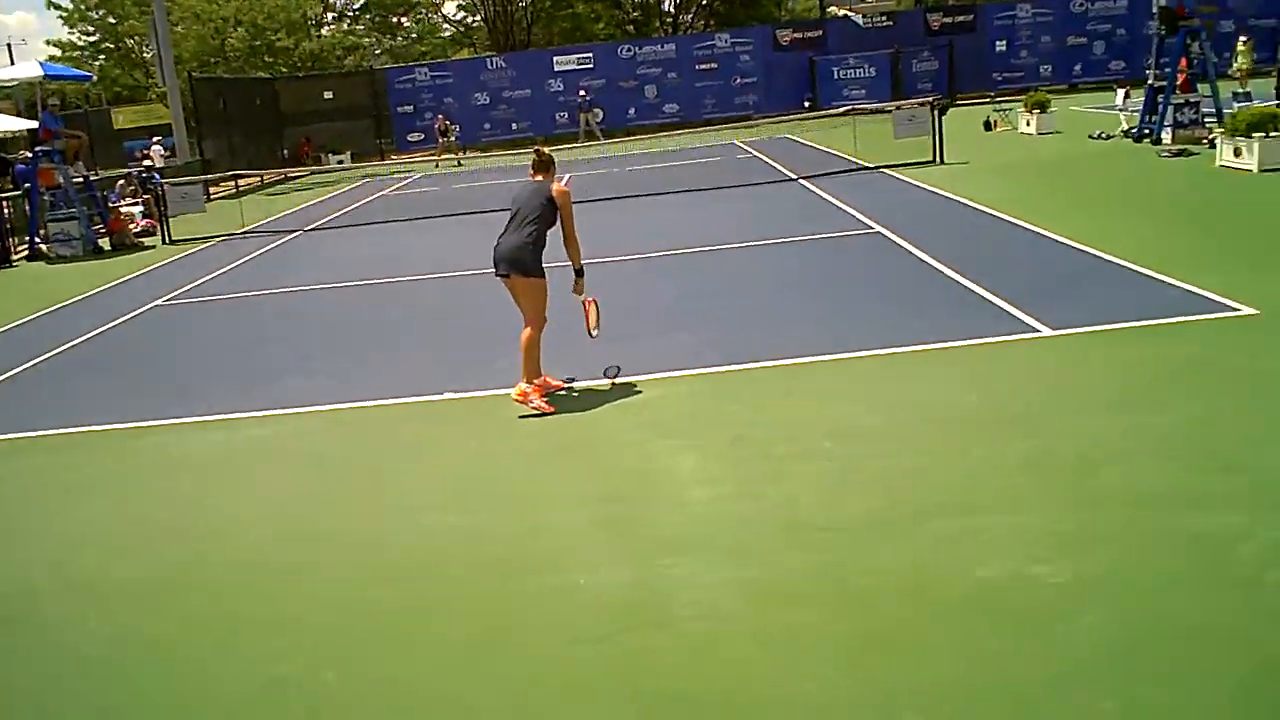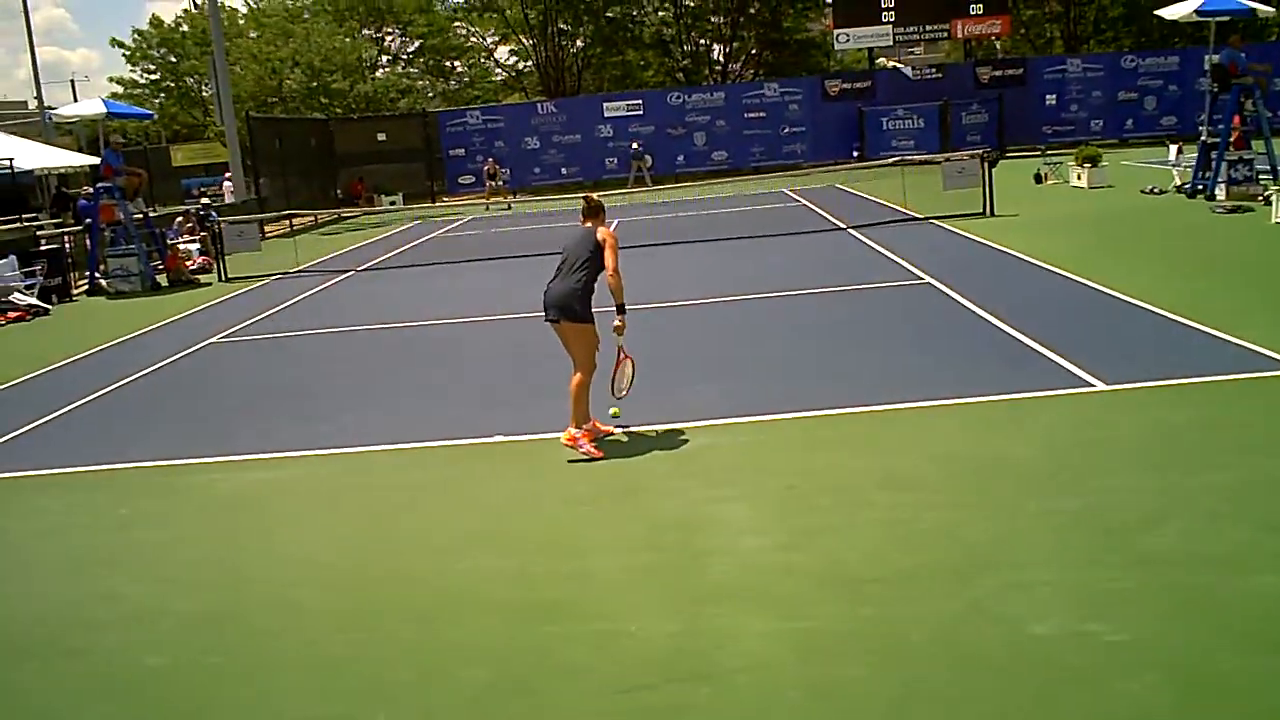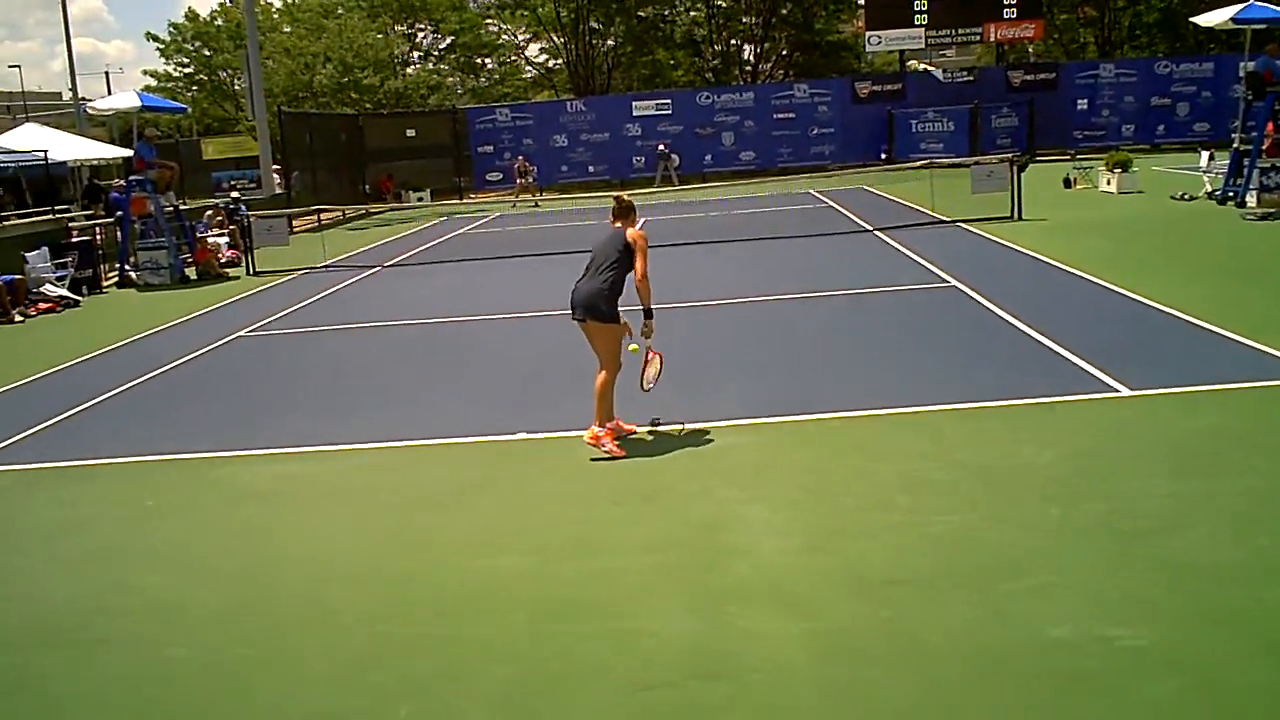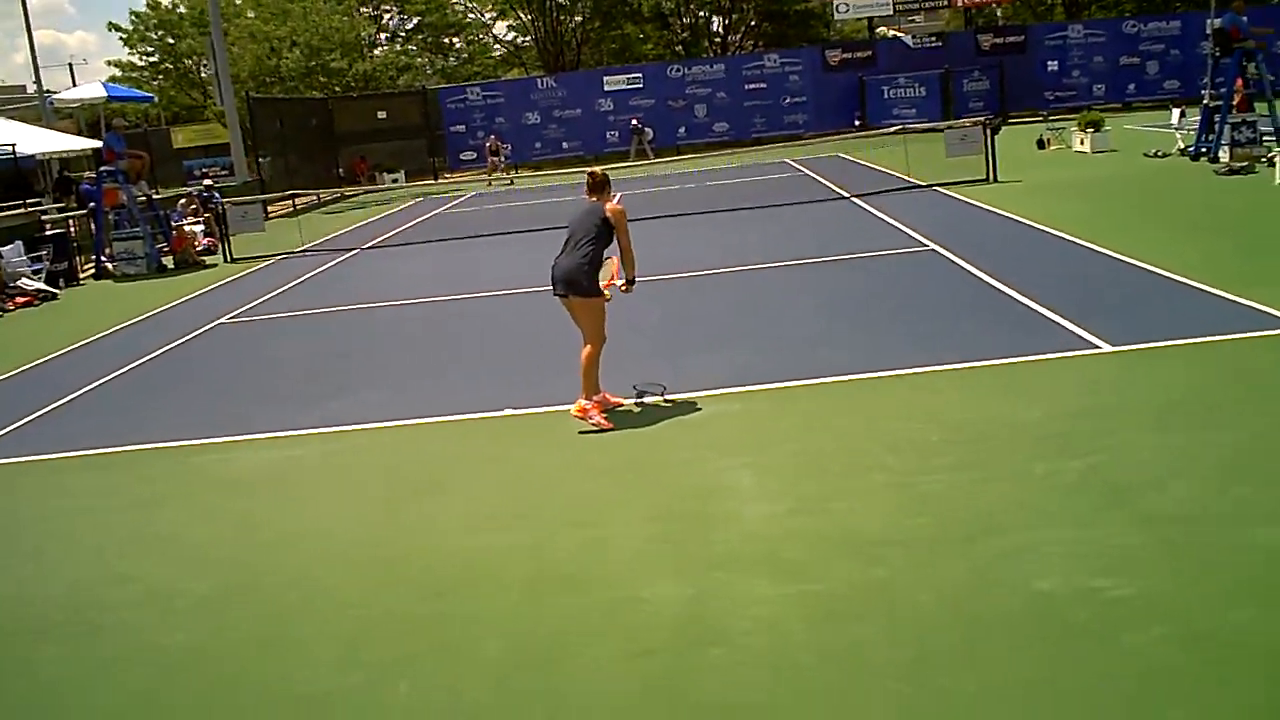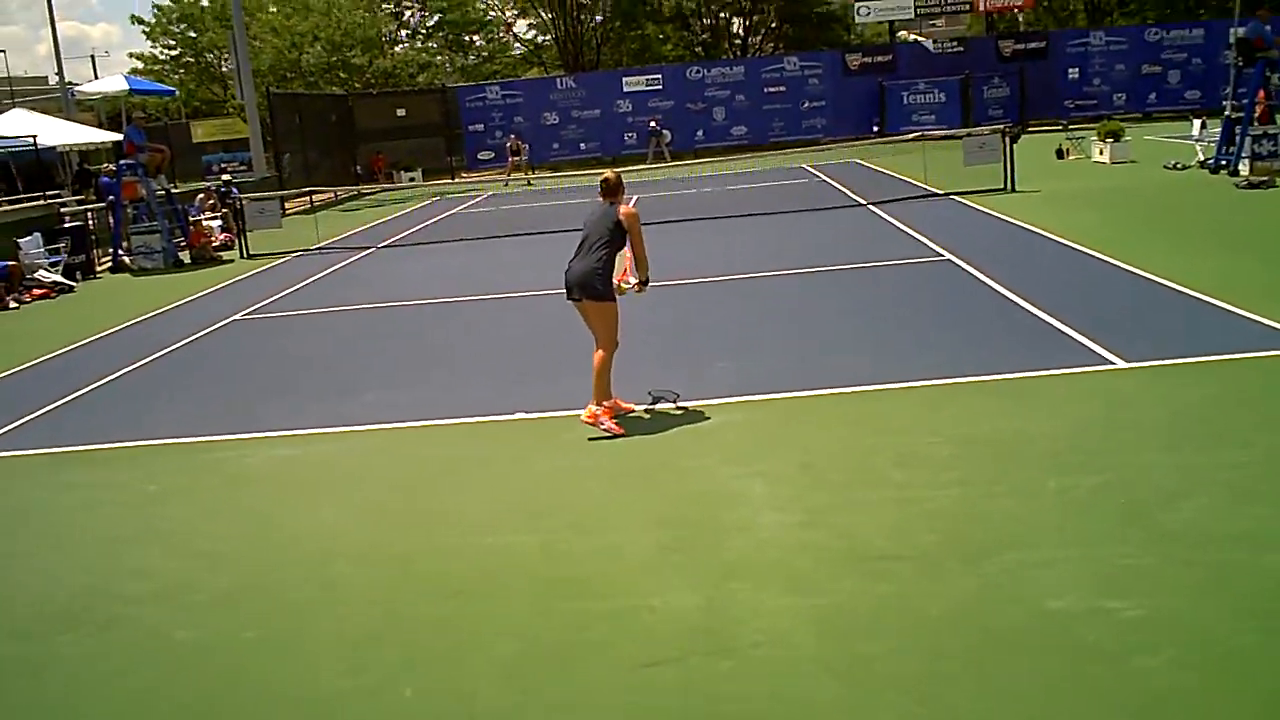
dt=0.5s
person 1, frame 1
left shoulder: (521, 192)
right shoulder: (559, 191)
right elbow: (569, 237)
left wrist: (530, 269)
right wrist: (579, 274)
left hip: (502, 251)
right hip: (523, 253)
left knee: (533, 321)
right knee: (535, 322)
left ankle: (536, 378)
right ankle: (525, 386)
person 1, frame 2
left shoulder: (574, 237)
right shoulder: (606, 234)
right elbow: (611, 272)
left wrist: (589, 329)
right wrist: (620, 311)
left hip: (552, 297)
right hip: (572, 299)
left knee: (583, 366)
right knee: (584, 368)
left ankle: (585, 424)
right ankle: (574, 431)
person 1, frame 3
left shoulder: (605, 238)
right shoulder: (636, 235)
right elbow: (640, 277)
left wrist: (618, 320)
right wrist: (648, 315)
left hip: (579, 296)
right hip: (598, 299)
left knee: (610, 365)
right knee: (610, 367)
left ankle: (609, 422)
right ankle: (598, 430)
person 1, frame 4
left shoulder: (581, 211)
right shoulder: (614, 209)
right elbow: (626, 251)
left wrist: (595, 288)
right wrist: (629, 280)
left hip: (560, 272)
right hip: (579, 274)
left knee: (593, 338)
right knee: (594, 340)
left ankle: (596, 395)
right ankle: (584, 403)
person 1, frame 5
left shoulder: (593, 214)
right shoulder: (627, 213)
right elbow: (639, 255)
left wrist: (611, 283)
right wrist: (643, 280)
left hip: (574, 276)
right hip: (593, 279)
left knee: (605, 343)
right knee: (607, 345)
left ankle: (607, 401)
right ankle: (595, 409)
